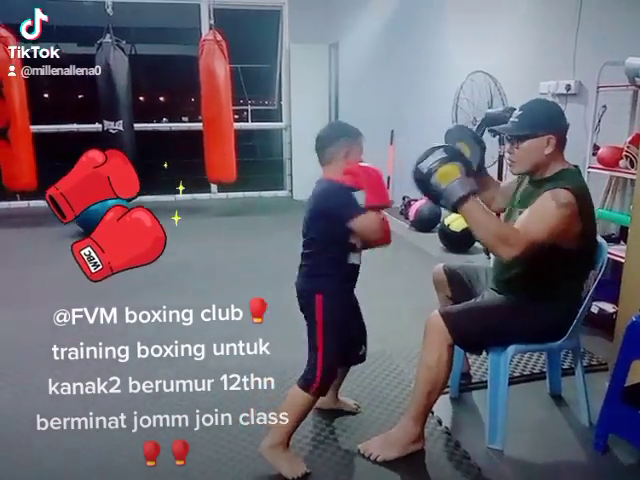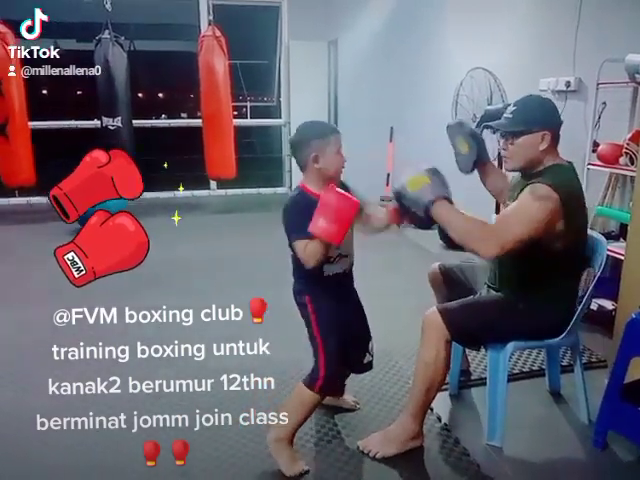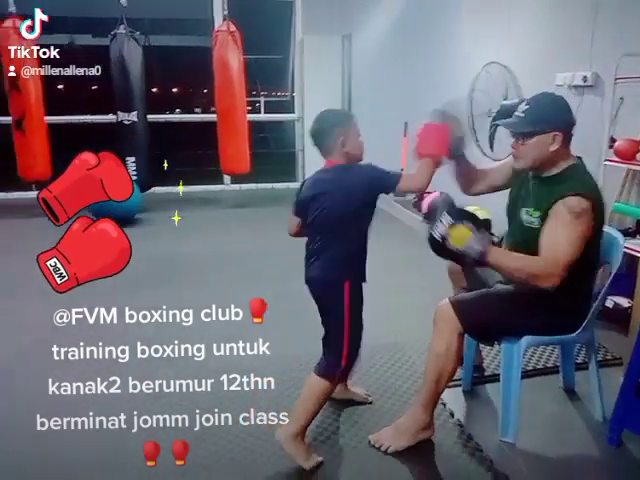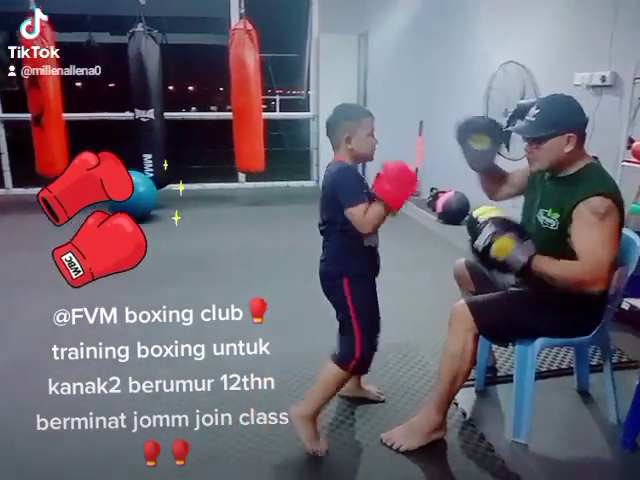
dt=0.2s
person 1, frame 1
left shoulder: (563, 195)
right shoulder: (533, 176)
left elbow: (511, 245)
right elbow: (497, 200)
left wrist: (462, 196)
left hip: (541, 309)
right hip: (511, 285)
left knee: (438, 325)
right knee: (443, 275)
left ankle: (411, 432)
right ankle: (456, 361)
person 1, frame 2
left shoulder: (550, 190)
right shoulder: (537, 172)
left elbow: (490, 243)
right elbow: (508, 195)
left wrist: (436, 203)
right wrist: (479, 158)
left hip: (538, 307)
right hip: (511, 283)
left knee: (436, 321)
right knee: (440, 275)
left ankle: (409, 428)
right ankle: (456, 358)
person 1, frame 3
left shoulder: (574, 198)
right shoulder: (532, 167)
left elbow: (548, 274)
right elbow: (477, 183)
left wrist: (482, 251)
right wrist: (456, 155)
left hip: (554, 304)
right hip: (520, 279)
left knee: (448, 313)
left ankle: (419, 420)
person 1, frame 4
left shoulder: (595, 198)
right shoulder: (545, 167)
left elbow: (594, 279)
right elbow: (499, 189)
left wrist: (527, 259)
right wrist: (484, 162)
left hip: (569, 304)
right hip: (534, 280)
left knee: (463, 314)
right knee: (465, 269)
left ankle: (432, 420)
right ankle: (481, 354)
person 2, frame 1
left shoulder: (328, 190)
right shoulder: (335, 194)
left elbow: (358, 237)
right elbow: (375, 231)
left wrist: (369, 228)
left hip: (334, 285)
right hip: (323, 290)
left knee: (353, 342)
right knee: (322, 367)
left ankle: (329, 398)
right ankle: (276, 441)
person 2, frame 2
left shoulder: (336, 193)
right shoulder: (298, 204)
left elbow: (371, 218)
right elbow: (310, 259)
left wrist: (397, 212)
right wrist: (328, 224)
left hip: (342, 287)
right hip: (316, 294)
left knee: (358, 347)
right knee: (327, 367)
left ankle: (332, 394)
right ankle: (280, 437)
person 2, frame 3
left shoulder: (311, 183)
right shoulder: (360, 177)
left elbow: (295, 229)
right elbow: (415, 184)
right wrist: (432, 156)
left hip: (320, 273)
right hip: (339, 278)
left knee: (347, 340)
right knee: (339, 354)
left ankle: (340, 387)
right ankle: (293, 431)
person 2, frame 4
left shoulder: (339, 172)
right shoulder: (346, 176)
right elbow: (365, 224)
left wrist: (381, 197)
right wrist: (388, 197)
left hip: (347, 267)
right hip: (347, 272)
left knee: (364, 332)
right knee: (357, 344)
left ankle: (353, 385)
right ankle: (306, 412)
